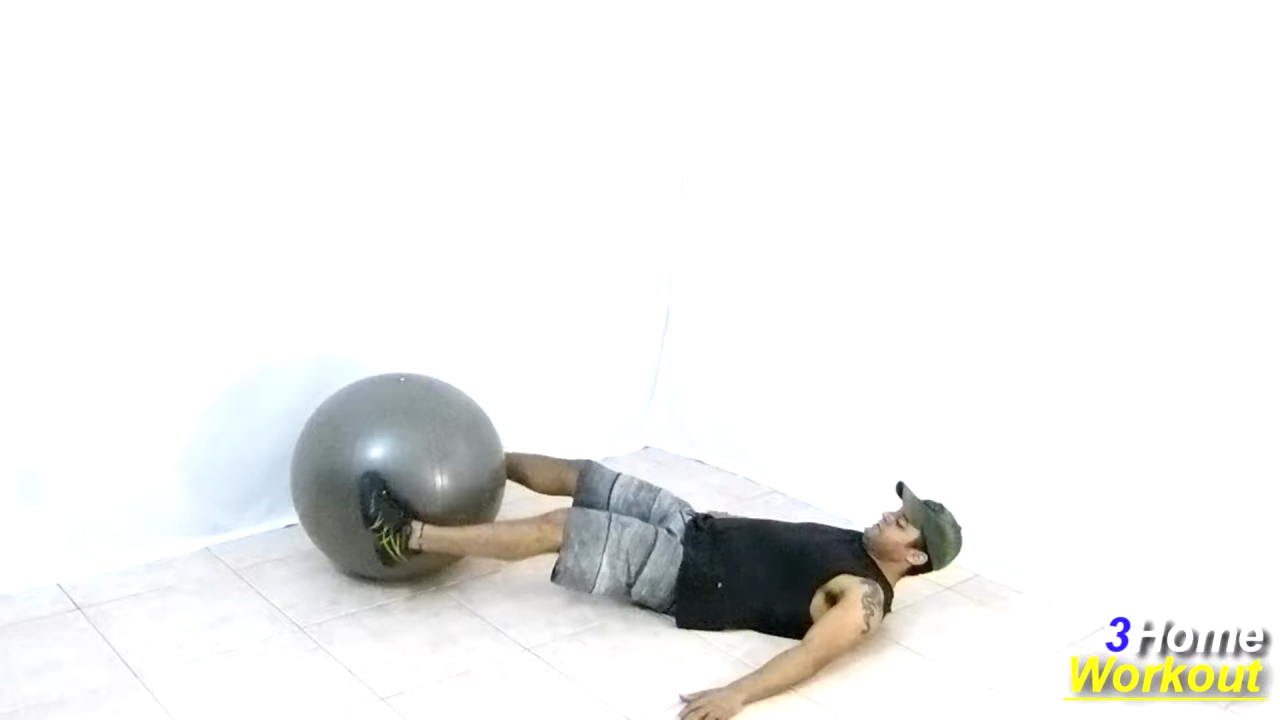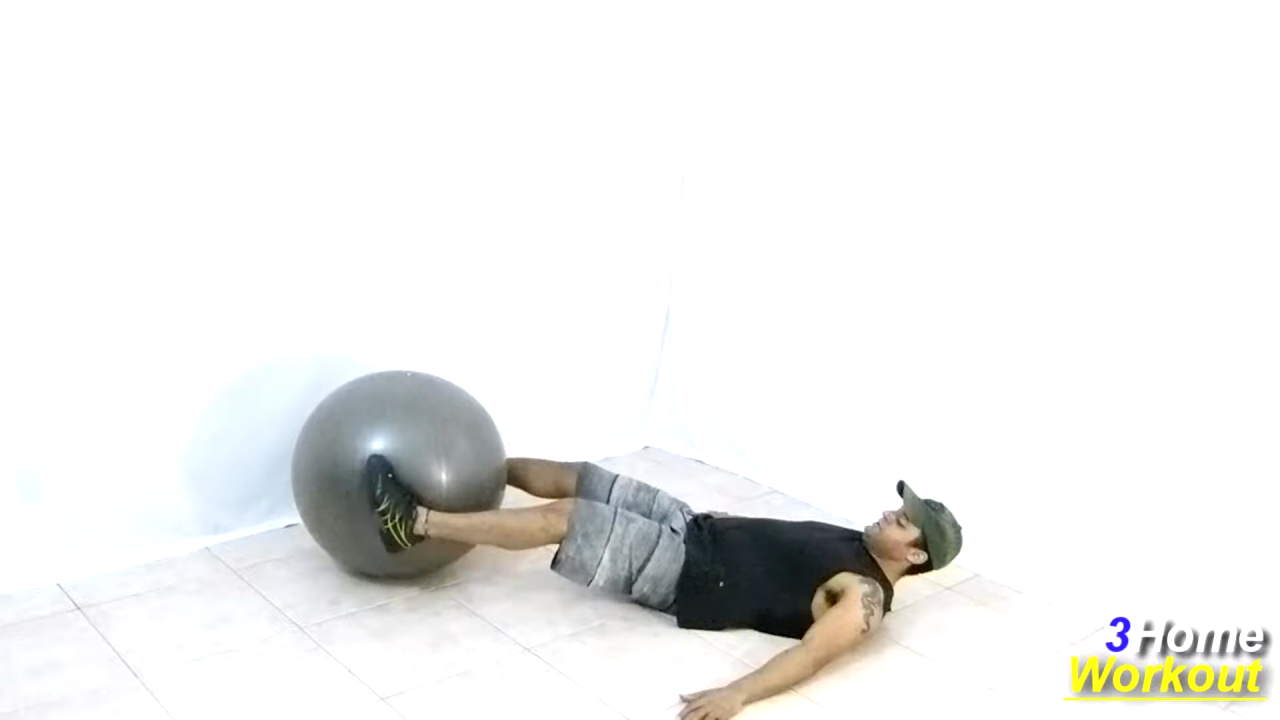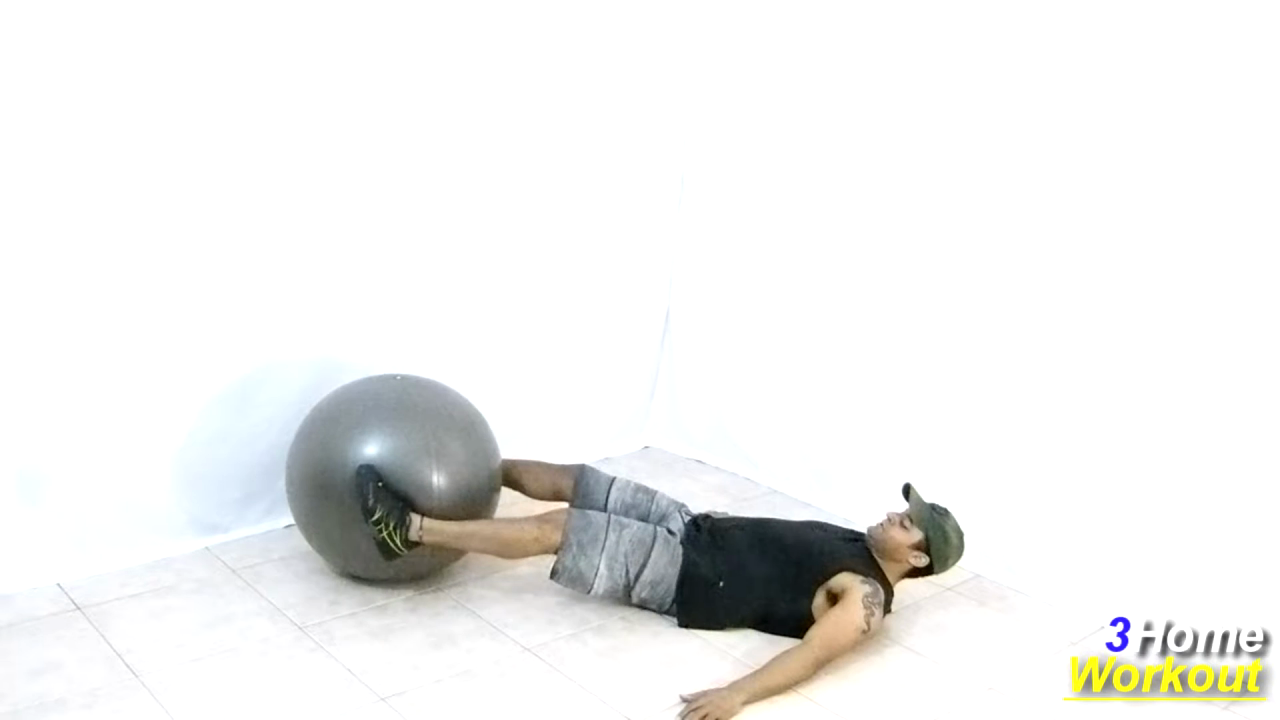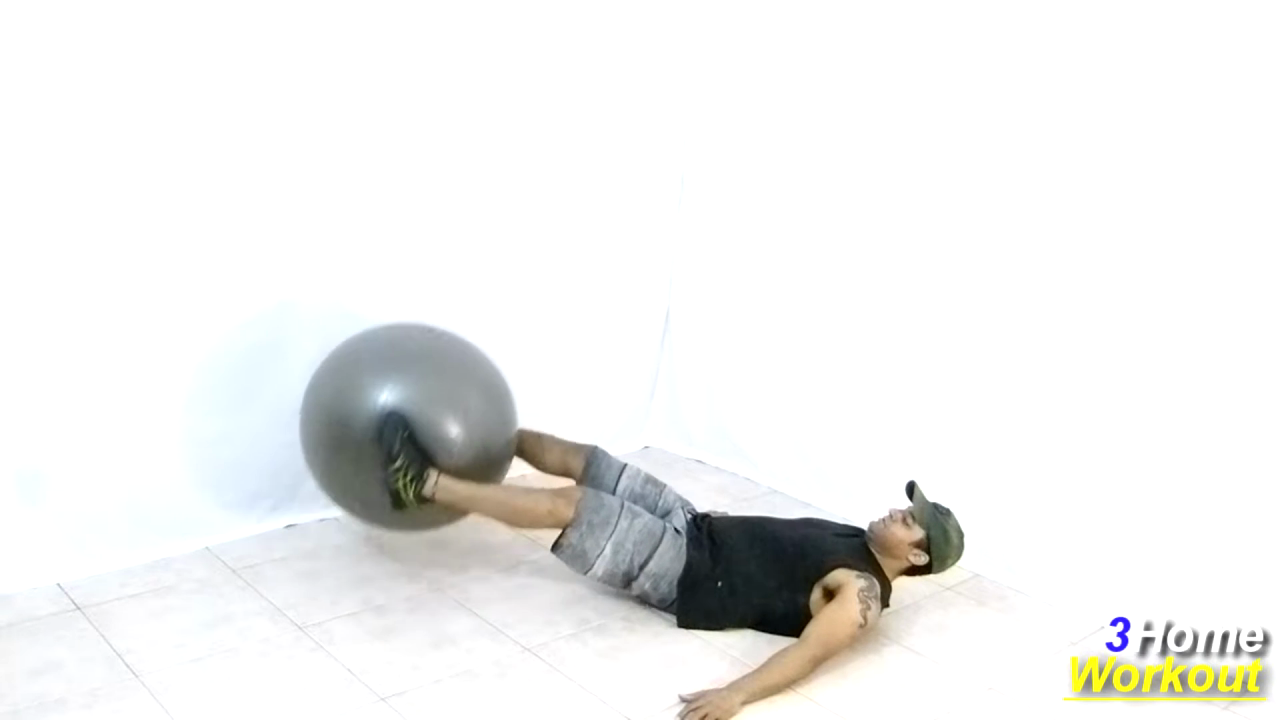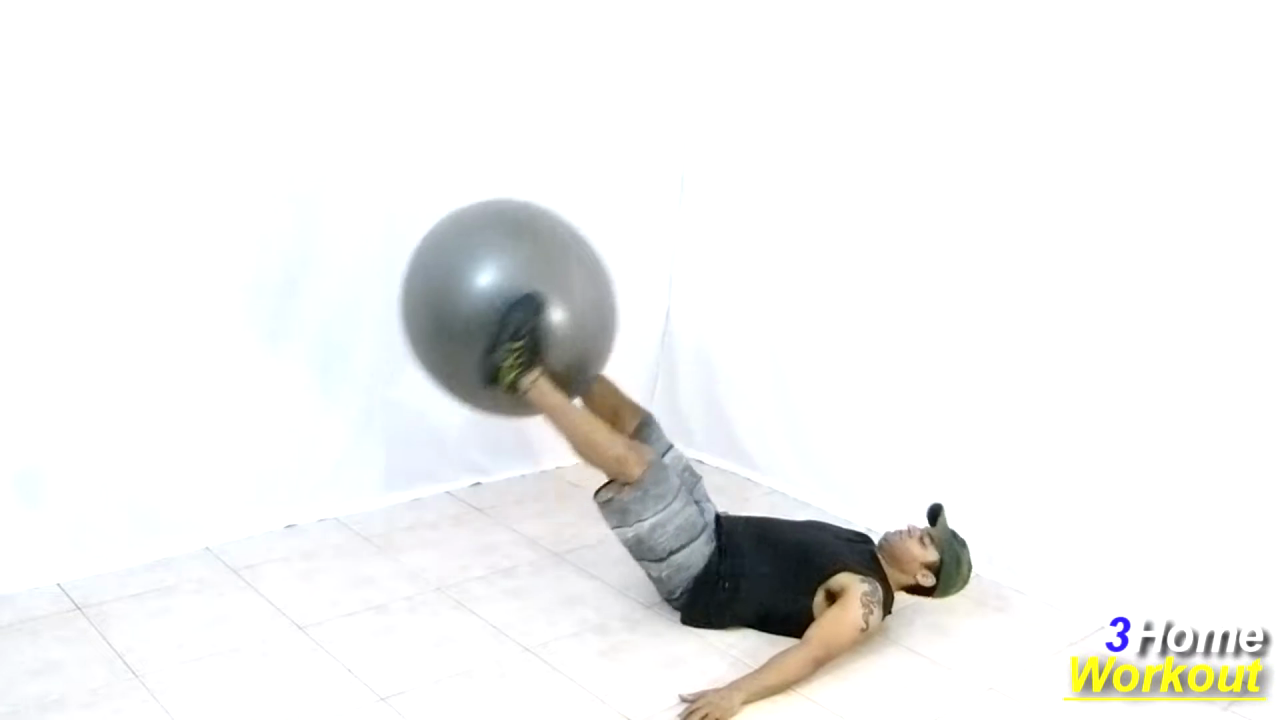
dt=0.3s
person 1, frame 1
left shoulder: (864, 596)
right shoulder: (852, 543)
left elbow: (811, 654)
right wrist: (712, 521)
left hip: (690, 576)
right hip: (696, 529)
left knee: (556, 528)
right knee: (576, 475)
left ankle: (411, 535)
person 1, frame 2
left shoulder: (865, 596)
right shoulder: (851, 542)
left elbow: (812, 653)
right wrist: (712, 519)
left hip: (690, 576)
right hip: (693, 531)
left knee: (560, 519)
right knee: (574, 478)
left ankle: (415, 522)
person 1, frame 3
left shoulder: (864, 598)
right shoulder: (852, 543)
left elbow: (812, 653)
right wrist: (713, 522)
left hip: (690, 577)
right hip: (693, 531)
left knee: (553, 530)
right knee: (571, 480)
left ankle: (411, 529)
person 1, frame 4
left shoulder: (862, 595)
right shoulder: (854, 540)
left elbow: (807, 654)
left hip: (689, 579)
right hip: (696, 531)
left knee: (569, 505)
right knee: (584, 460)
left ankle: (424, 482)
person 1, frame 5
left shoulder: (864, 599)
right shoulder: (860, 548)
left elbow: (811, 654)
left hip: (704, 579)
right hip: (718, 532)
left knee: (632, 461)
right knee: (635, 422)
left ankle: (525, 375)
right ankle: (542, 364)
